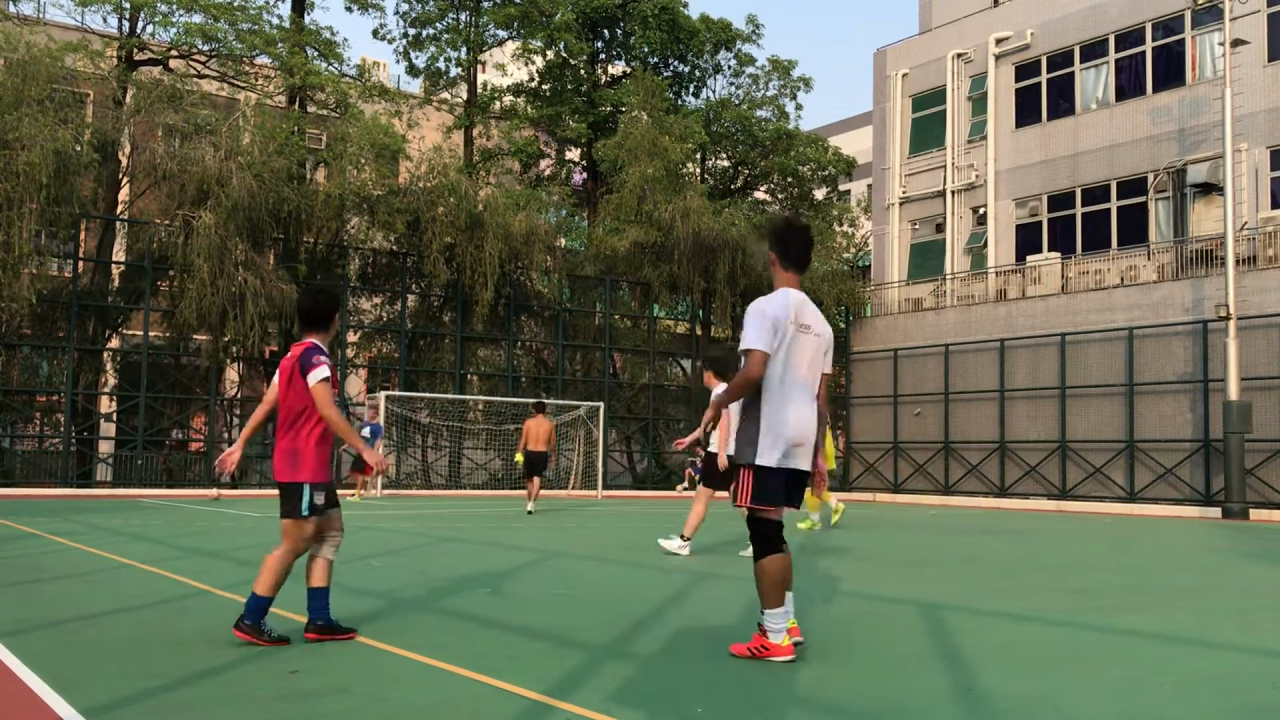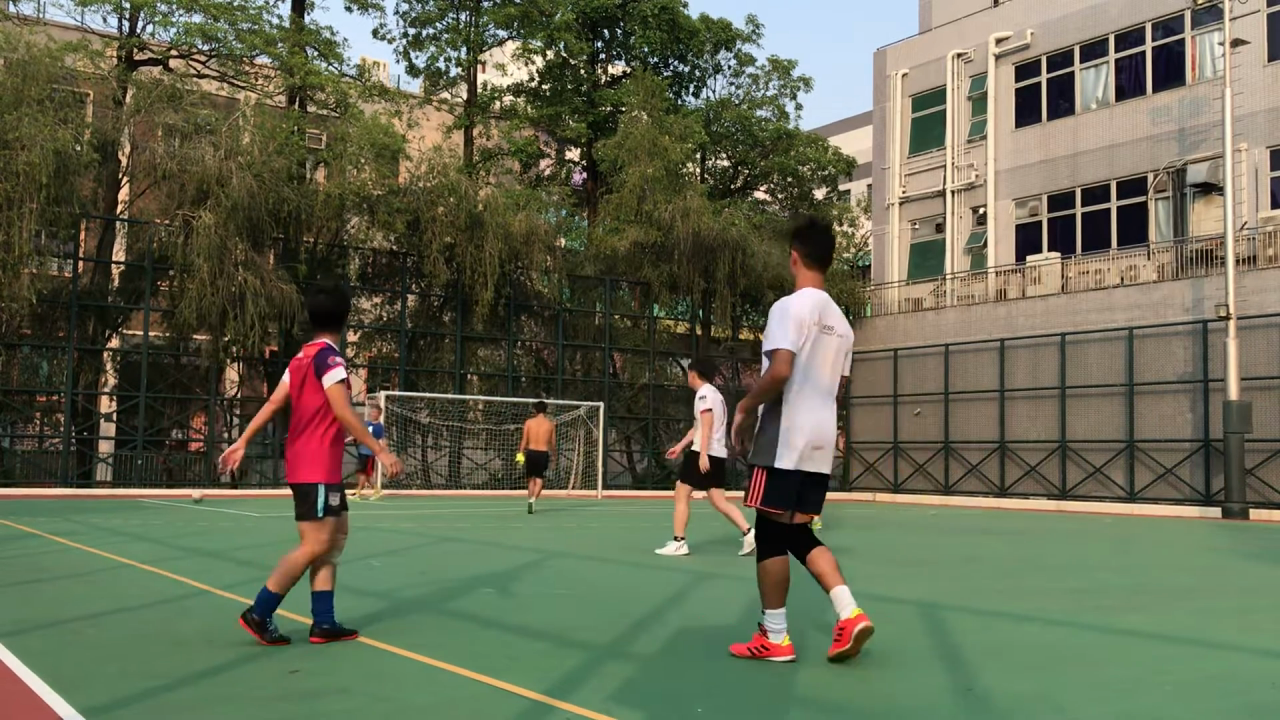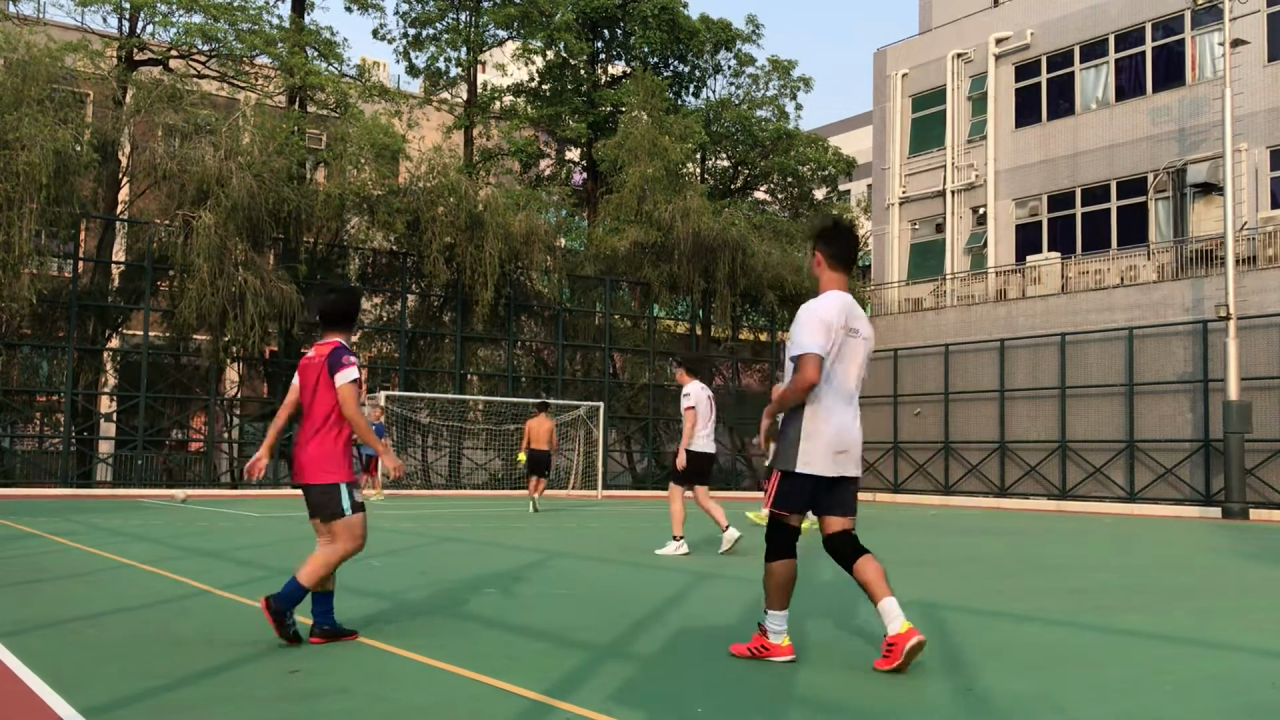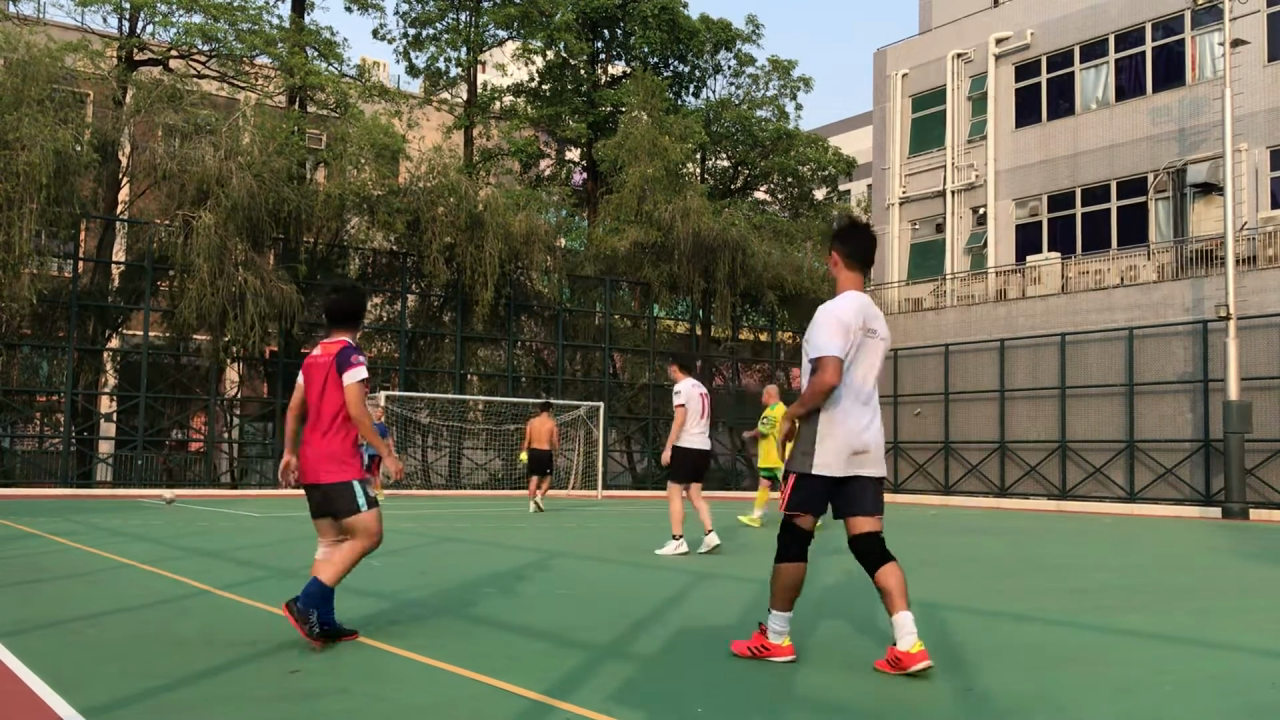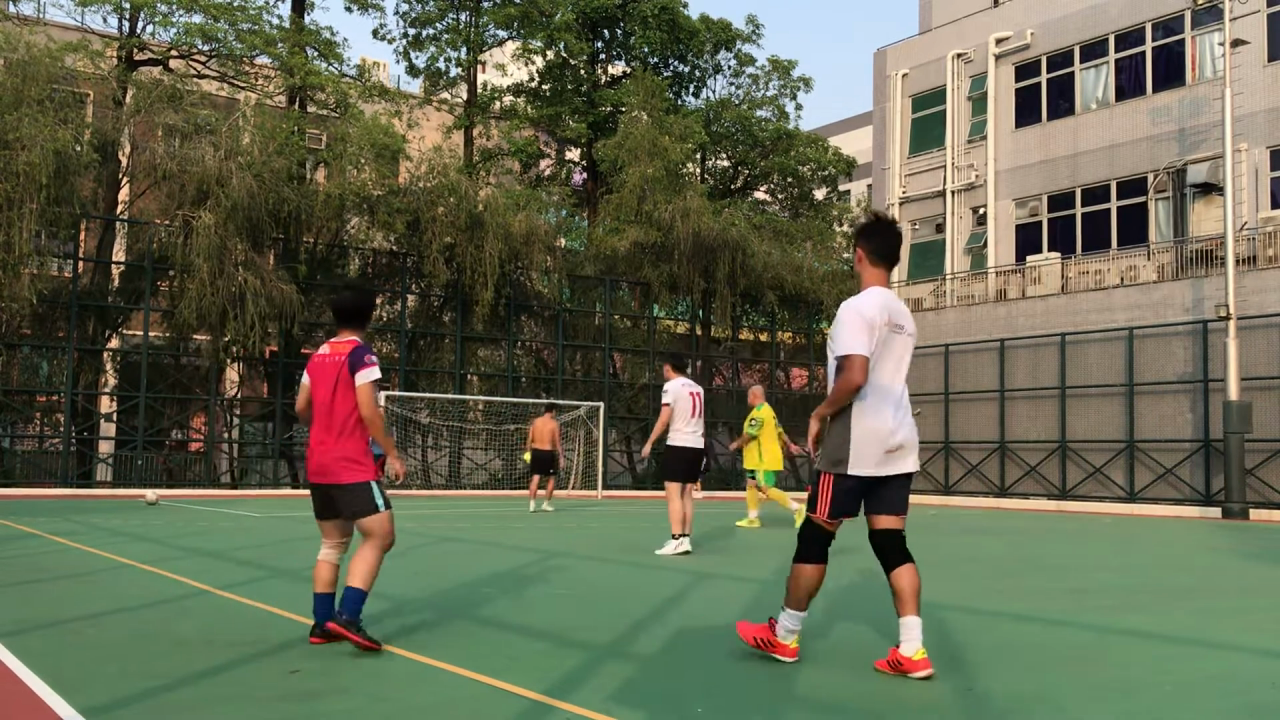
dt=0.1s
person 1, frame 1
left shoulder: (766, 307)
right shoulder: (819, 321)
left elbow: (754, 371)
left wrist: (717, 404)
right wrist: (819, 451)
left hip: (767, 437)
right hip: (801, 440)
left knee: (766, 532)
right knee: (768, 532)
left ankle: (776, 636)
right ankle: (786, 621)
person 1, frame 2
left shoulder: (790, 307)
right shoulder: (841, 320)
left elbow: (779, 371)
left wrist: (744, 406)
left hip: (786, 438)
right hip: (822, 441)
left knee: (771, 532)
right knee: (802, 535)
left ankle: (774, 637)
right ankle: (849, 614)
person 1, frame 3
left shoulder: (815, 310)
right shoulder: (863, 322)
left elbow: (807, 377)
left wrist: (769, 412)
left hip: (808, 442)
right hip: (846, 445)
left knee: (781, 534)
right knee: (842, 541)
left ankle: (775, 637)
right ankle: (898, 628)
person 1, frame 4
left shoulder: (834, 311)
right shoulder: (878, 320)
left elbow: (828, 380)
left wrist: (793, 416)
left hip: (826, 446)
right hip: (867, 445)
left knee: (793, 537)
right knee: (868, 543)
left ankle: (775, 638)
right ankle: (909, 644)
person 1, frame 5
left shoulder: (858, 307)
right shoulder: (904, 317)
left elbow: (853, 377)
left wrist: (820, 413)
left hip: (857, 445)
right hip: (899, 443)
left knee: (815, 537)
right knee: (891, 543)
left ankle: (784, 635)
right ankle: (912, 649)
person 2, frame 1
left shoulder: (294, 356)
right shoulder: (315, 355)
left elbow: (266, 405)
right elbow: (328, 411)
left wrist: (239, 445)
right wrist: (364, 449)
left hip: (310, 467)
right hip: (304, 466)
left knee: (329, 534)
right knee: (294, 544)
left ankle: (319, 620)
right ankle: (250, 620)
person 2, frame 2
left shoulder: (301, 359)
right shoulder: (329, 356)
left elbow: (272, 404)
right elbow: (343, 411)
left wrist: (242, 442)
right wrist: (380, 450)
left hip: (304, 464)
right hip: (317, 467)
left knee: (329, 542)
right knee: (317, 545)
left ankle: (324, 623)
right ankle: (258, 612)
person 2, frame 3
left shoulder: (309, 358)
right shoulder: (342, 355)
left elbow: (287, 408)
right elbow: (351, 412)
left wrist: (265, 450)
right wrist: (384, 452)
left hip: (312, 465)
right hip: (330, 467)
left knee: (332, 541)
right knee: (349, 540)
left ankle: (324, 623)
right ankle: (282, 601)
person 2, frame 4
left shoulder: (313, 356)
right shoulder: (349, 354)
left elbow: (294, 409)
right elbow: (357, 411)
left wrist: (289, 452)
right wrist: (387, 454)
left hip: (312, 465)
right hip: (339, 465)
left knee: (332, 541)
right knee: (366, 536)
left ankle: (318, 621)
right ankle: (305, 602)
person 2, frame 5
left shoulder: (318, 355)
right shoulder: (361, 354)
left elbow: (302, 407)
right elbow: (369, 412)
right wrist: (392, 455)
left hip: (320, 465)
right hip: (353, 465)
left knee: (334, 542)
right knee: (380, 538)
left ankle: (324, 622)
right ankle: (346, 615)
person 3, frame 1
left shoulder: (720, 392)
right shoulder: (726, 391)
left elbow: (723, 422)
left wrist: (721, 452)
right wrist: (690, 438)
left hip: (721, 454)
right hip: (733, 454)
left knee: (701, 498)
left ankle: (683, 542)
person 3, frame 2
left shoulder: (704, 392)
right shoulder: (714, 393)
left elbow: (707, 425)
left wrist: (703, 455)
right wrist: (681, 445)
left hip: (704, 453)
right hip: (718, 455)
left knee: (681, 495)
right knee: (719, 500)
left ankle: (678, 542)
right ankle: (748, 533)
person 3, frame 3
left shoulder: (689, 390)
right shoulder: (705, 390)
left elbow: (690, 422)
left wrist: (681, 451)
right wrist: (683, 447)
left hip: (693, 450)
right hip: (707, 451)
left knee: (675, 495)
right knee: (703, 498)
left ankle: (678, 542)
right ankle: (728, 530)
person 3, frame 4
left shoulder: (681, 387)
right shoulder: (701, 388)
left elbow: (679, 420)
left wrist: (668, 448)
left hip: (686, 447)
right hip: (703, 448)
left knee: (674, 495)
right knee: (695, 495)
left ankle: (678, 541)
right ankle: (709, 534)
person 3, frame 5
left shoulder: (671, 386)
right shoulder: (697, 388)
left elbow: (664, 419)
left wrist: (649, 443)
left hip: (678, 446)
right hip: (698, 447)
left knee: (673, 495)
right knee: (686, 495)
left ankle: (677, 541)
right ankle: (685, 538)
